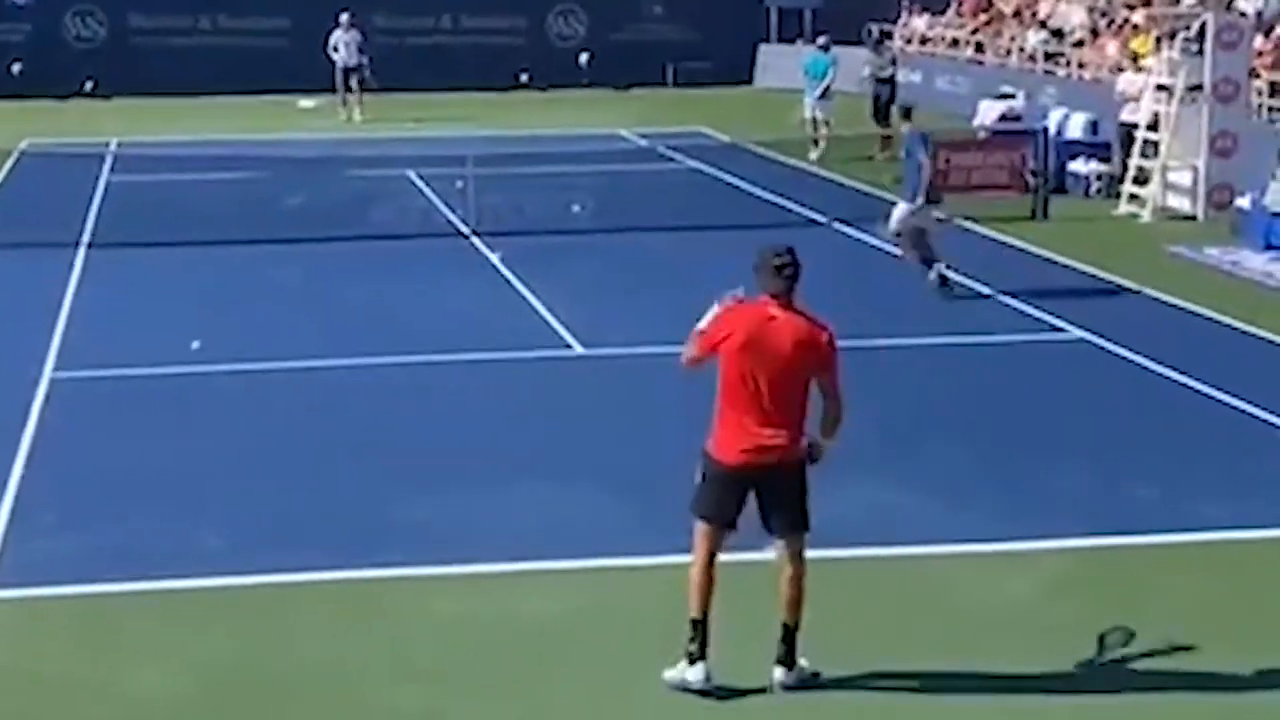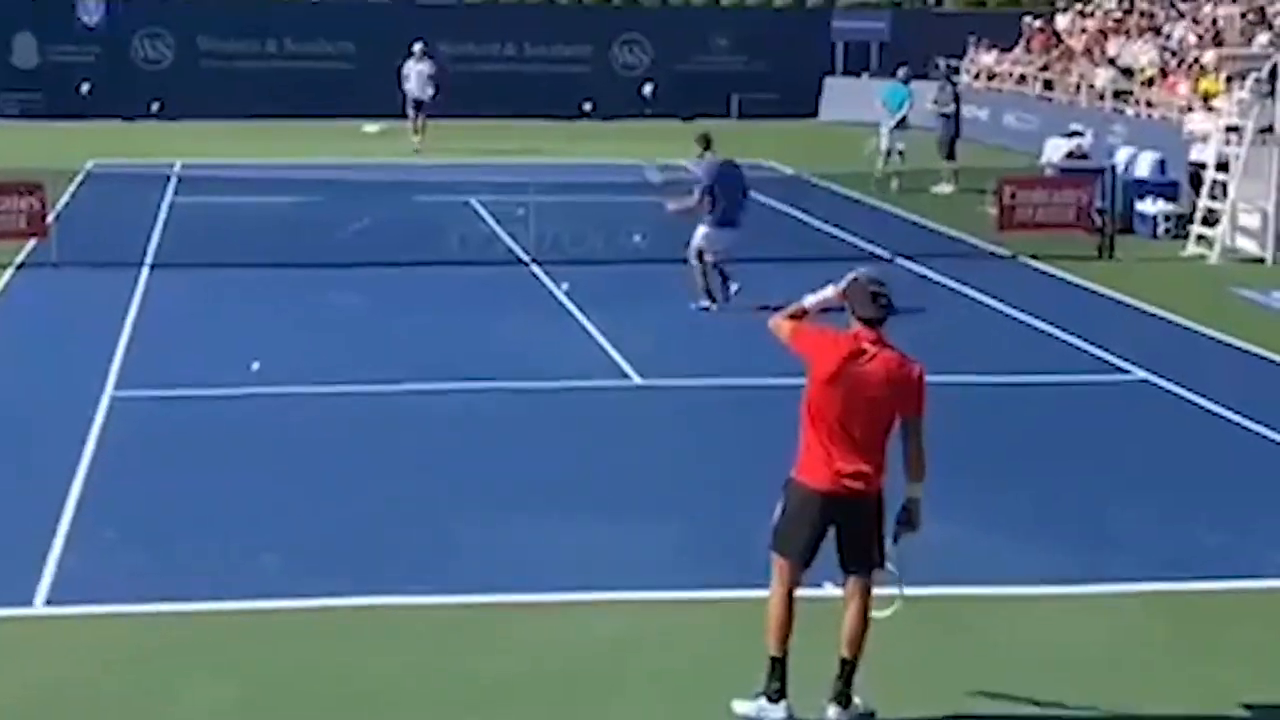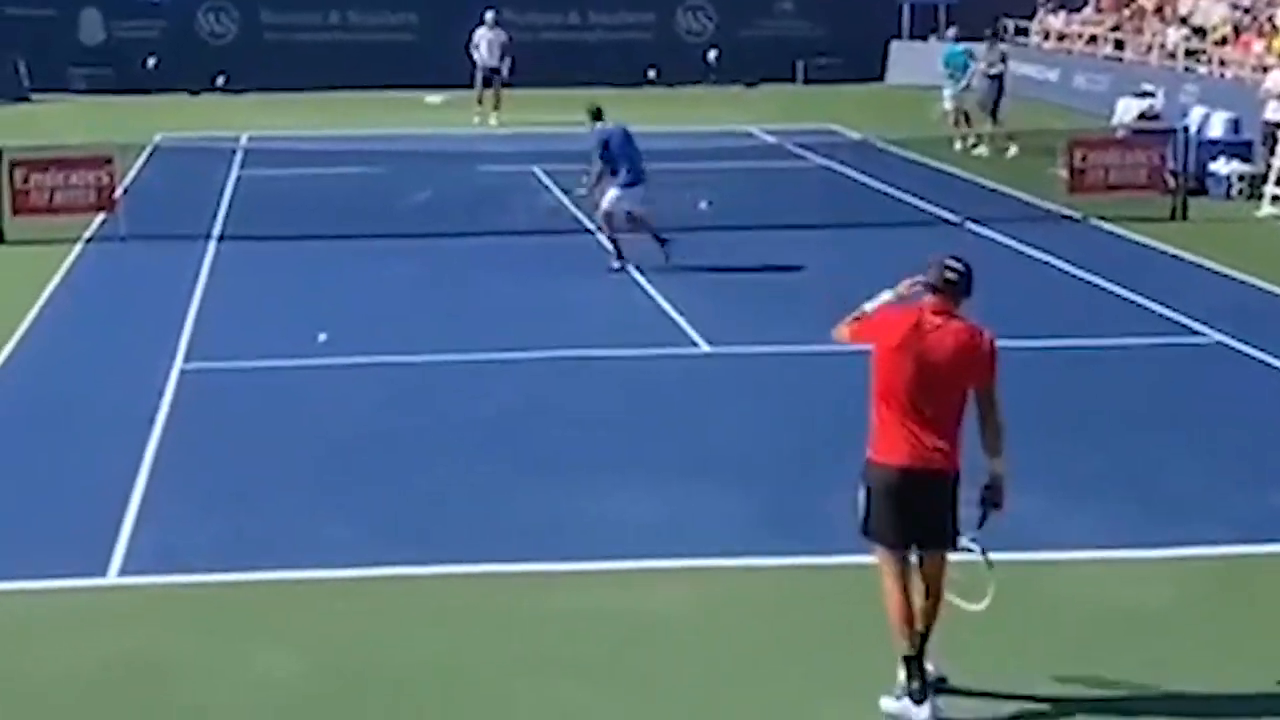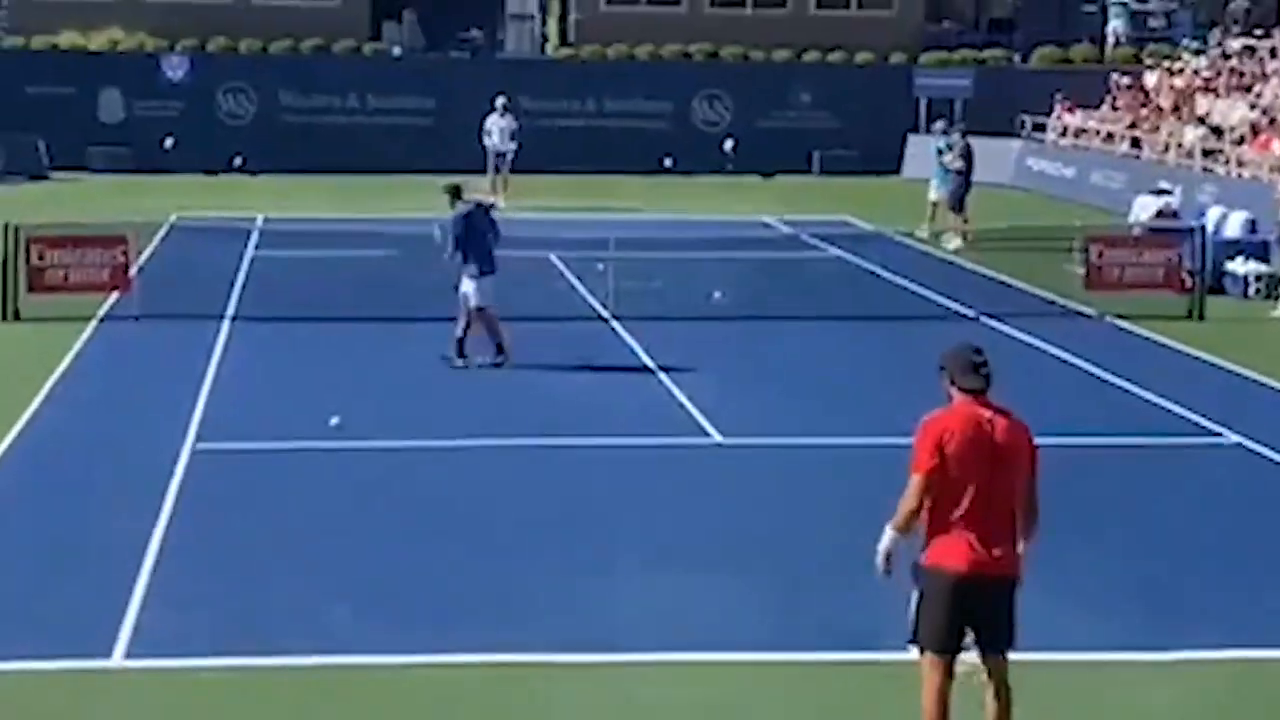
dt=1s
person 1, frame 1
left shoulder: (732, 319)
right shoulder: (817, 336)
left elbow: (689, 357)
right elbow: (833, 410)
right wrist: (821, 443)
left hip: (727, 456)
right hip: (784, 459)
left knee: (704, 553)
right knee: (791, 558)
left ankle: (695, 659)
right ankle: (786, 664)
person 1, frame 2
left shoulder: (826, 346)
right shoulder: (905, 371)
left elbow: (778, 321)
right elbow: (912, 443)
left wrist: (828, 294)
right wrist: (914, 498)
left hip: (811, 486)
right hip: (864, 494)
left knee: (783, 584)
right knee: (858, 593)
person 1, frame 3
left shoulder: (891, 323)
right shoulder: (977, 341)
left elbow: (841, 332)
right elbow: (988, 416)
left wrist: (889, 297)
right wrist: (996, 474)
left hip: (888, 465)
right hip: (940, 470)
left knee: (895, 574)
right knee: (932, 569)
right ankle: (915, 666)
person 1, frame 4
left shoulder: (939, 425)
right shoulder: (1018, 431)
left elbow: (915, 501)
right elbow: (1028, 511)
left wrist: (888, 541)
left hip: (945, 567)
right hip: (999, 571)
left knee: (937, 675)
right knee: (997, 672)
